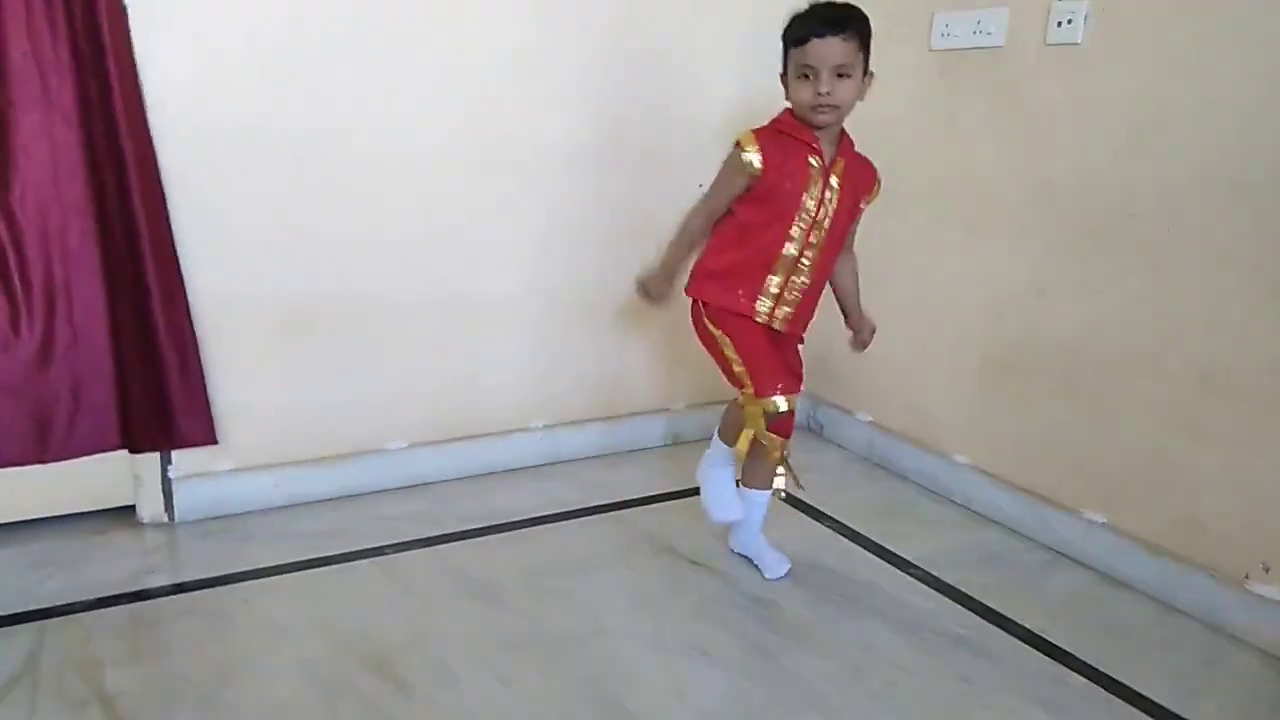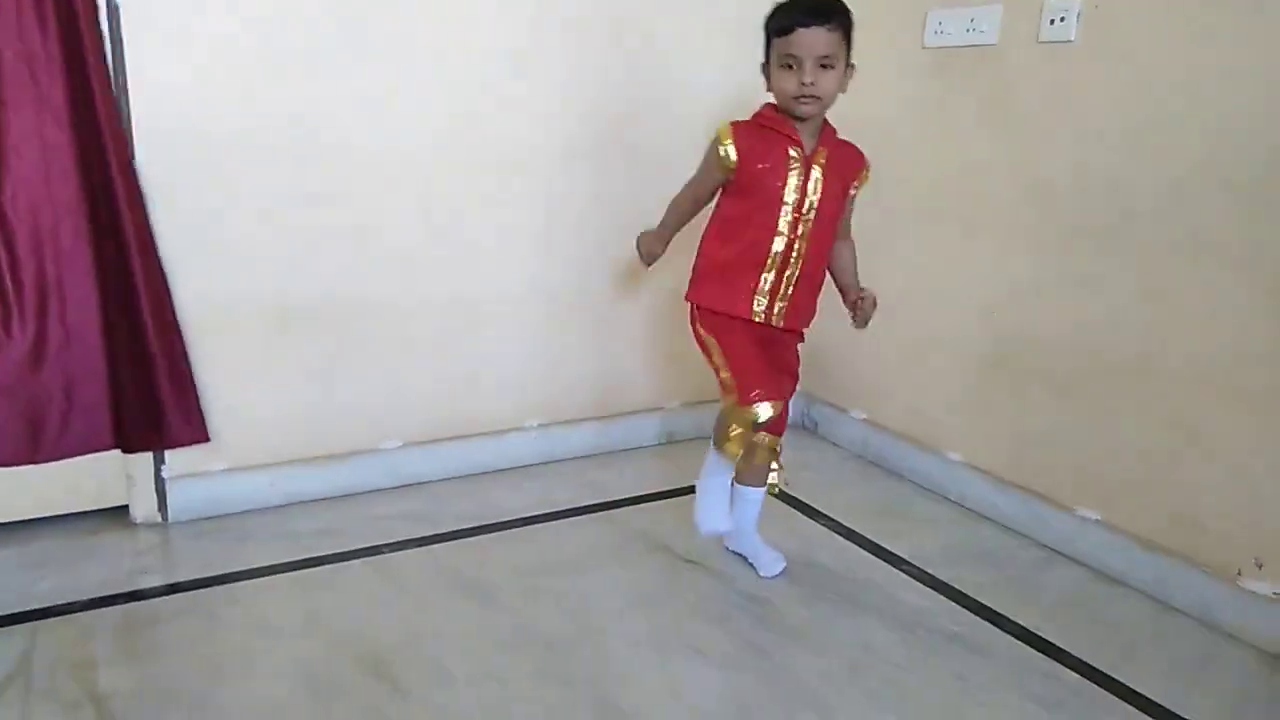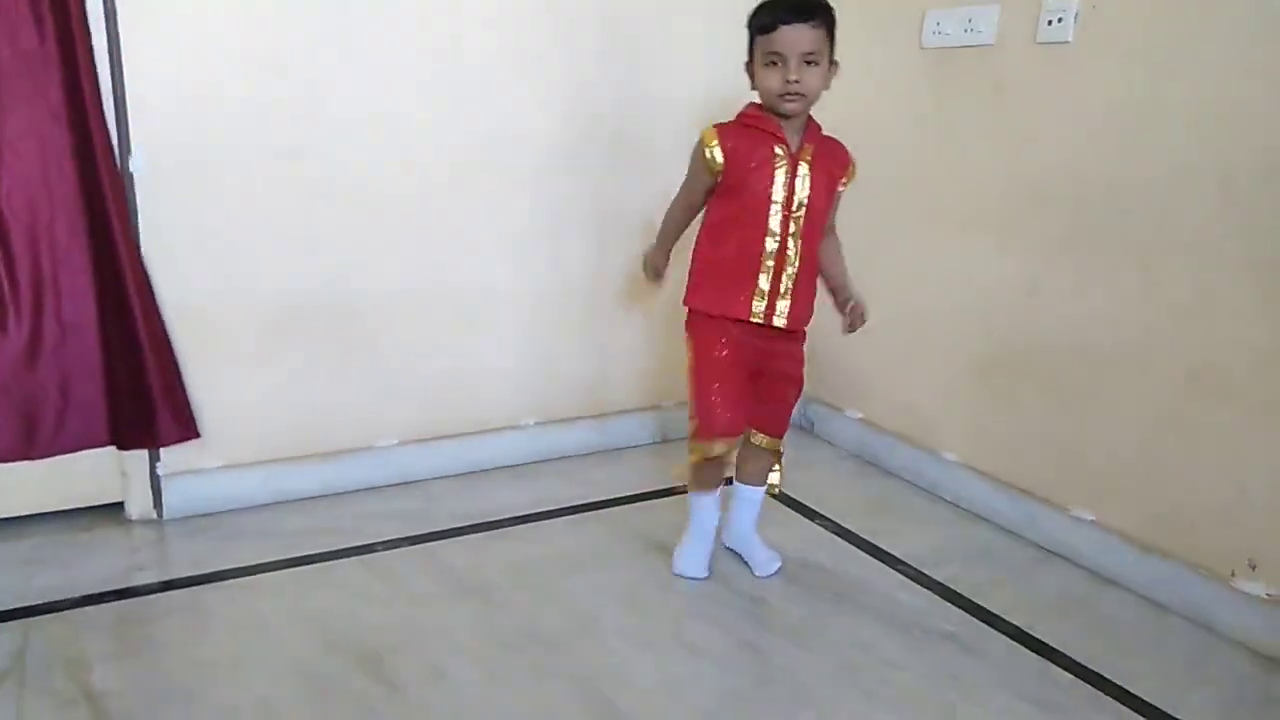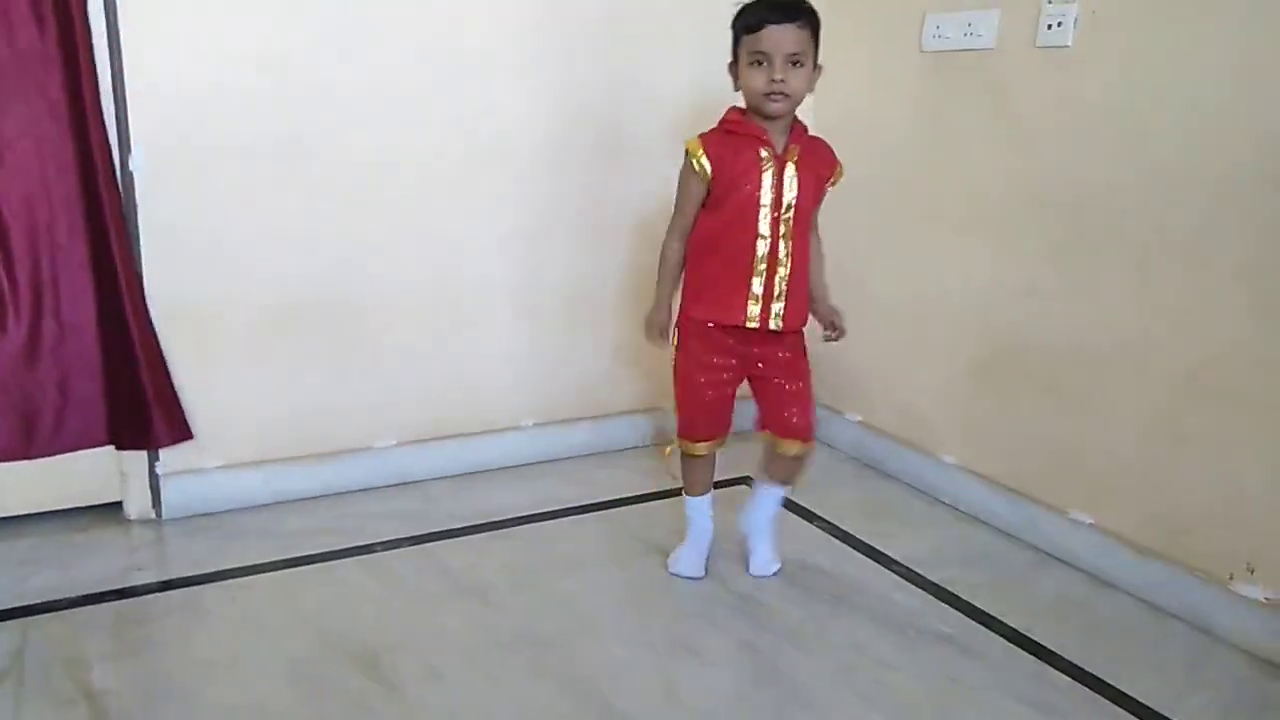
dt=0.1s
person 1, frame 1
left shoulder: (860, 175)
right shoulder: (761, 150)
right elbow: (708, 211)
left wrist: (853, 310)
right wrist: (666, 268)
left hip: (784, 323)
right hip: (726, 304)
left knee: (777, 430)
right knee: (771, 398)
left ankle: (748, 532)
right ankle: (719, 457)
person 1, frame 2
left shoulder: (848, 163)
right shoulder: (742, 142)
right elbow: (693, 196)
left wrist: (853, 291)
right wrist: (658, 238)
left hip: (783, 320)
right hip: (722, 307)
left knee: (770, 429)
right knee: (755, 405)
left ankle: (742, 530)
right ankle: (717, 467)
person 1, frame 3
left shoulder: (833, 158)
right shoulder: (725, 144)
right elbow: (686, 205)
left wrist: (843, 294)
right wrist: (659, 251)
left hip: (786, 324)
right hip: (718, 316)
left knee: (767, 431)
right knee: (717, 429)
left ankle: (742, 528)
right ankle: (699, 530)
person 1, frame 4
left shoulder: (819, 159)
right shoulder: (711, 152)
right elbow: (679, 232)
left wrist: (823, 303)
right wrist: (662, 302)
left hip: (781, 328)
right hip: (709, 323)
left knee: (794, 435)
right knee: (700, 434)
left ankle: (760, 524)
right ankle: (696, 537)
